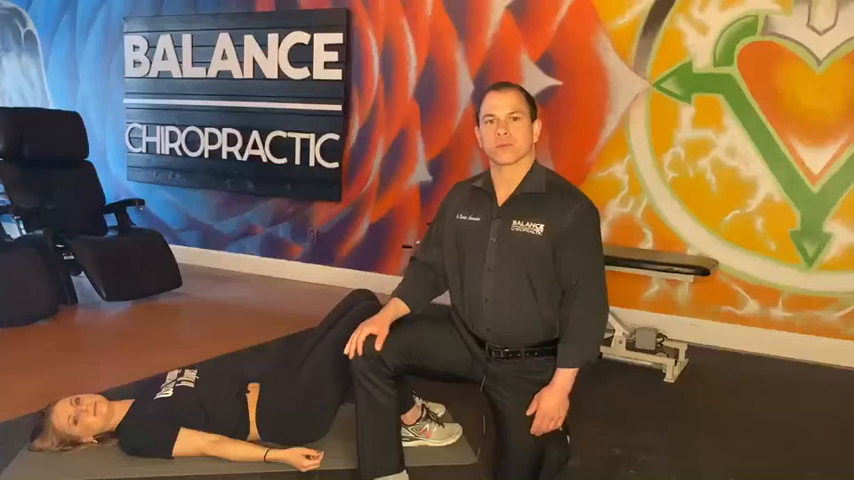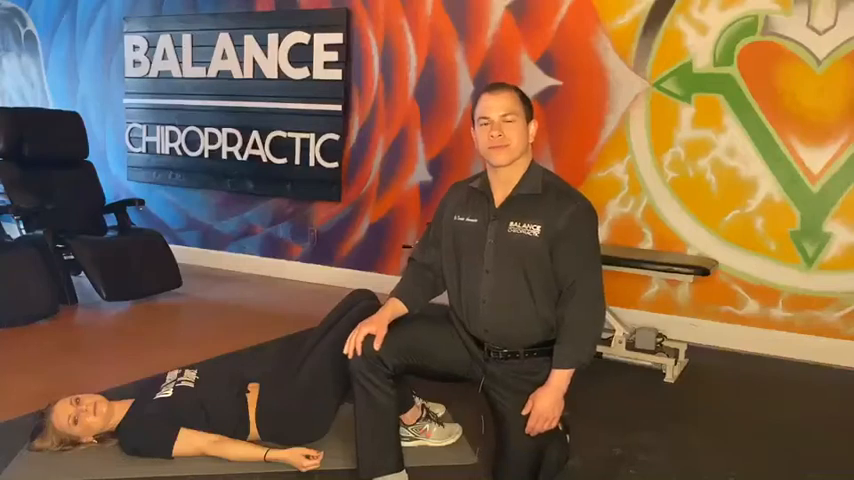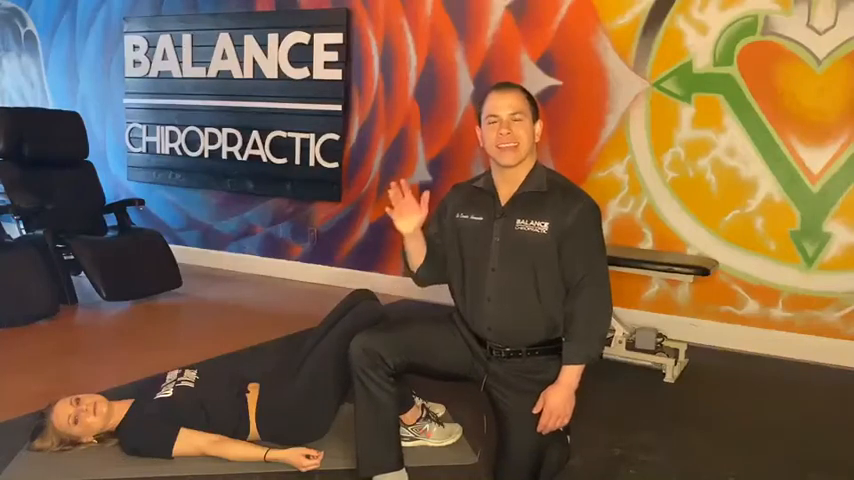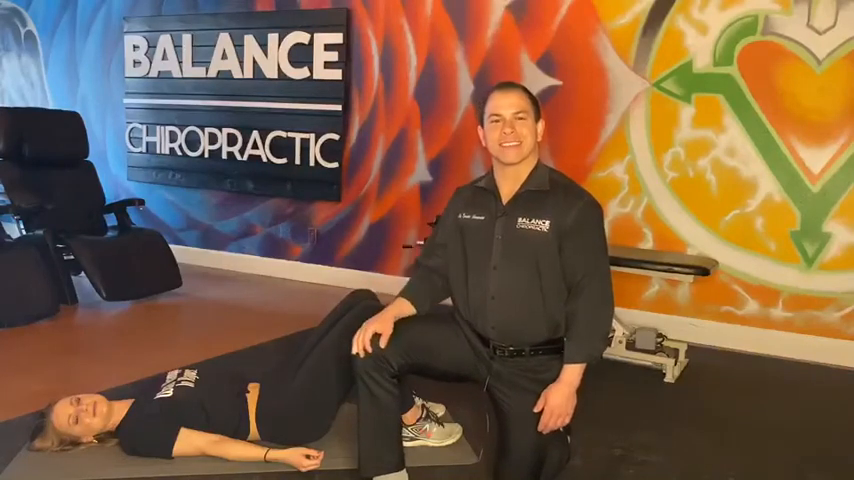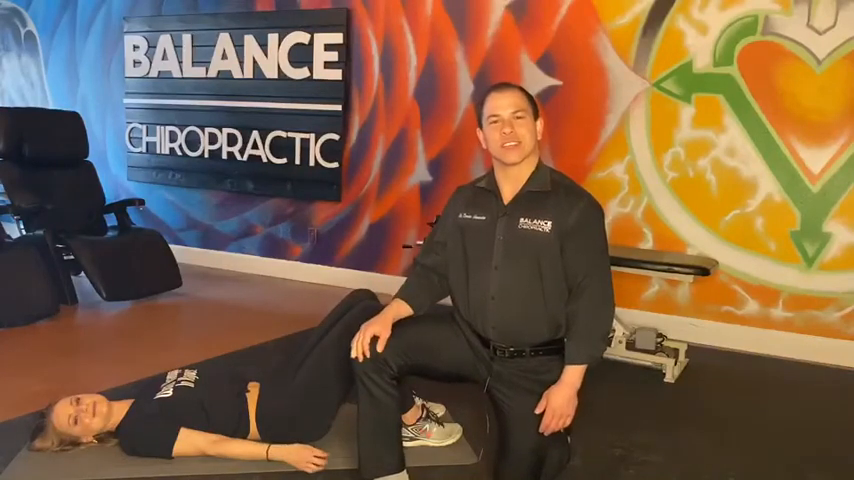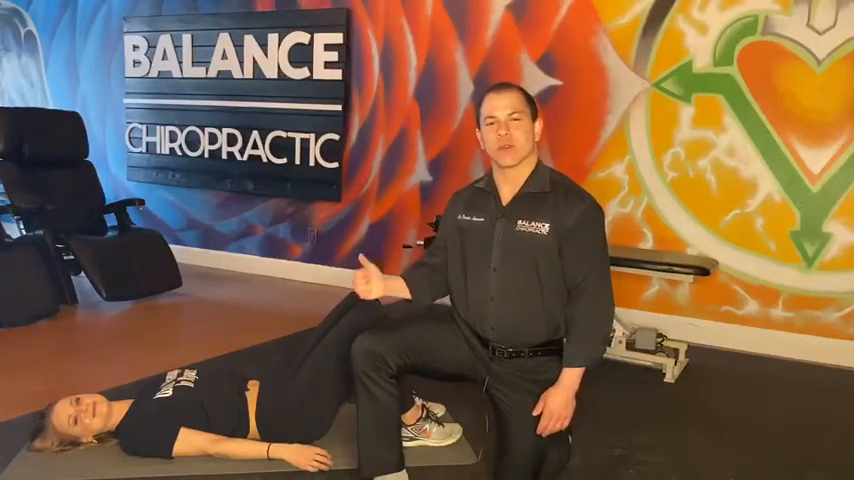
dt=0.5s
person 1, frame 1
left shoulder: (150, 392)
right shoulder: (139, 435)
right elbow: (212, 443)
right wrist: (280, 455)
left hip: (266, 385)
right hip: (285, 415)
left knee: (364, 299)
right knee: (368, 316)
left ankle: (400, 400)
right ankle: (412, 421)
person 1, frame 2
left shoulder: (150, 391)
right shoulder: (138, 435)
right elbow: (213, 443)
right wrist: (280, 454)
left hip: (268, 386)
right hip: (285, 416)
left knee: (363, 300)
right knee: (368, 315)
left ankle: (401, 399)
right ankle: (412, 420)
person 1, frame 3
left shoulder: (151, 392)
right shoulder: (139, 435)
right elbow: (211, 445)
right wrist: (281, 455)
left hip: (268, 388)
right hip: (284, 417)
left knee: (361, 298)
right knee: (368, 314)
left ankle: (399, 400)
person 1, frame 4
left shoulder: (151, 393)
right shoulder: (138, 435)
right elbow: (212, 444)
right wrist: (280, 455)
left hip: (270, 389)
right hip: (286, 417)
left knee: (362, 299)
right knee: (366, 315)
left ankle: (401, 400)
right ankle: (413, 421)
person 1, frame 5
left shoulder: (151, 392)
right shoulder: (138, 435)
right elbow: (211, 444)
right wrist: (281, 451)
left hip: (269, 389)
right hip: (285, 418)
left knee: (362, 299)
right knee: (367, 315)
left ankle: (402, 402)
right ankle: (413, 422)
person 1, frame 6
left shoulder: (151, 391)
right shoulder: (138, 434)
right elbow: (211, 444)
right wrist: (282, 450)
left hip: (269, 389)
right hip: (285, 415)
left knee: (361, 299)
right knee: (368, 316)
left ankle: (403, 402)
right ankle: (414, 423)
person 2, frame 1
left shoulder: (570, 209)
right shoulder: (460, 198)
left elbow: (585, 303)
right elbow: (429, 268)
left wrist: (561, 387)
right wrist: (386, 315)
left hip: (530, 363)
right hip: (463, 340)
right knee: (369, 350)
left ankle: (553, 436)
person 2, frame 2
left shoulder: (567, 209)
right shoulder: (458, 199)
left elbow: (582, 304)
right elbow: (427, 269)
left wrist: (555, 387)
right wrist: (384, 315)
left hip: (529, 362)
right hip: (462, 340)
right knee: (368, 351)
left ankle: (552, 433)
person 2, frame 3
left shoulder: (572, 207)
right shoulder: (460, 198)
left elbow: (589, 301)
right elbow: (431, 272)
left wrist: (567, 383)
right wrist: (412, 234)
left hip: (532, 362)
right hip: (464, 338)
right knee: (368, 349)
left ankle: (553, 435)
person 2, frame 4
left shoulder: (574, 206)
right shoulder: (465, 200)
left elbow: (591, 300)
right elbow: (434, 273)
left wrist: (567, 383)
right wrist: (390, 313)
left hip: (534, 362)
right hip: (466, 339)
right knee: (373, 349)
left ankle: (553, 436)
person 2, frame 5
left shoulder: (575, 207)
right shoulder: (464, 200)
left elbow: (591, 301)
right elbow: (432, 271)
left wrist: (569, 383)
right wrist: (388, 315)
left hip: (534, 363)
right hip: (466, 338)
right knee: (372, 352)
left ankle: (552, 437)
person 2, frame 6
left shoulder: (575, 208)
right shoulder: (465, 201)
left elbow: (591, 303)
right elbow: (438, 271)
left wrist: (567, 386)
right wrist: (384, 284)
left hip: (533, 362)
right hip: (465, 337)
right knee: (371, 350)
left ankle: (553, 435)
